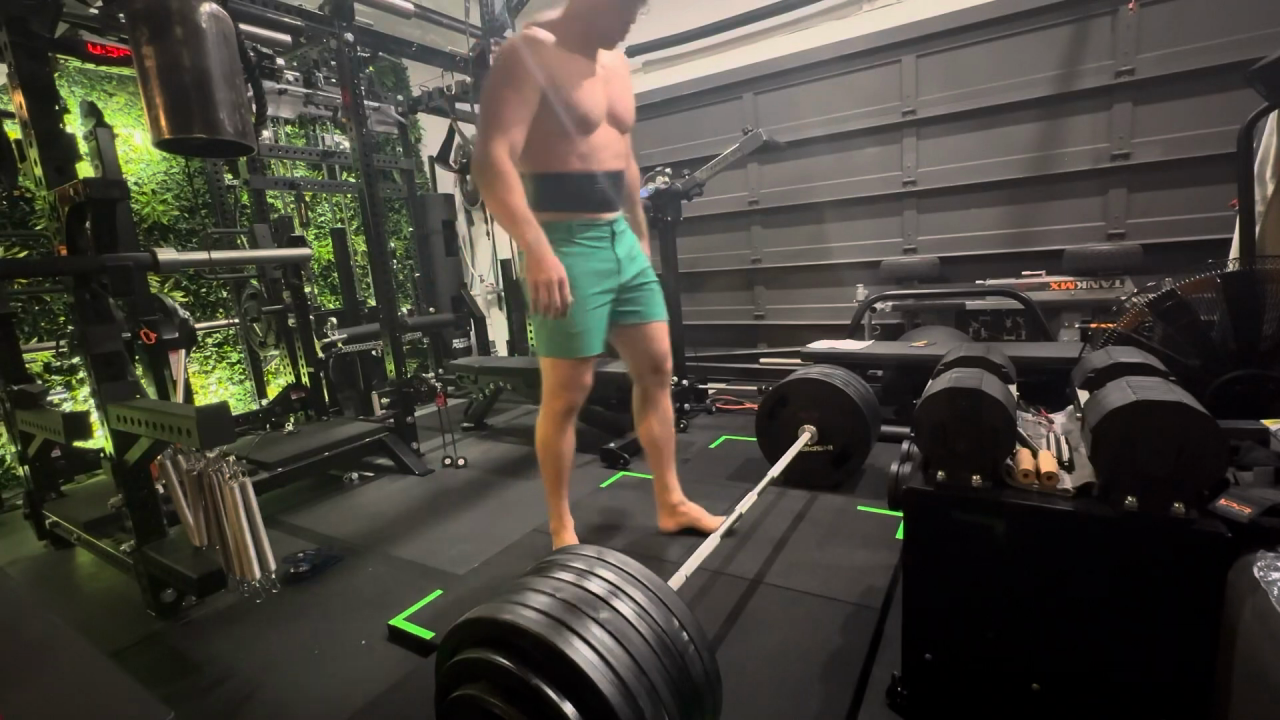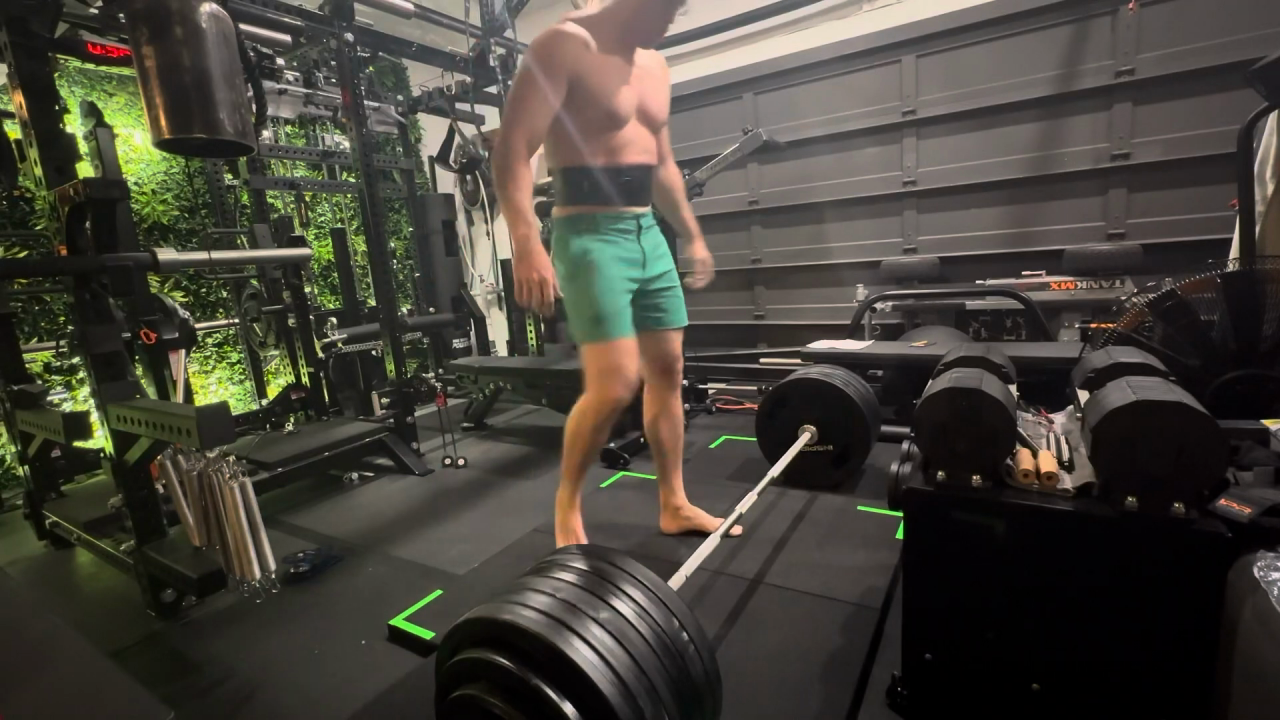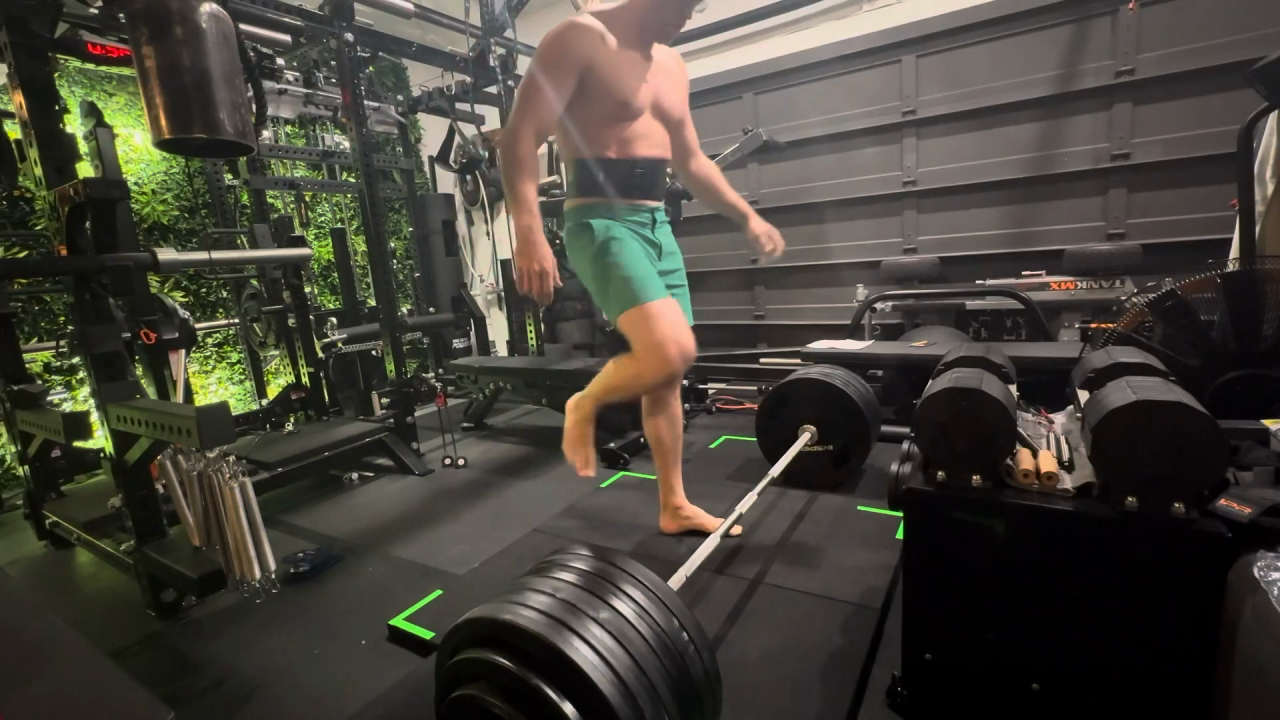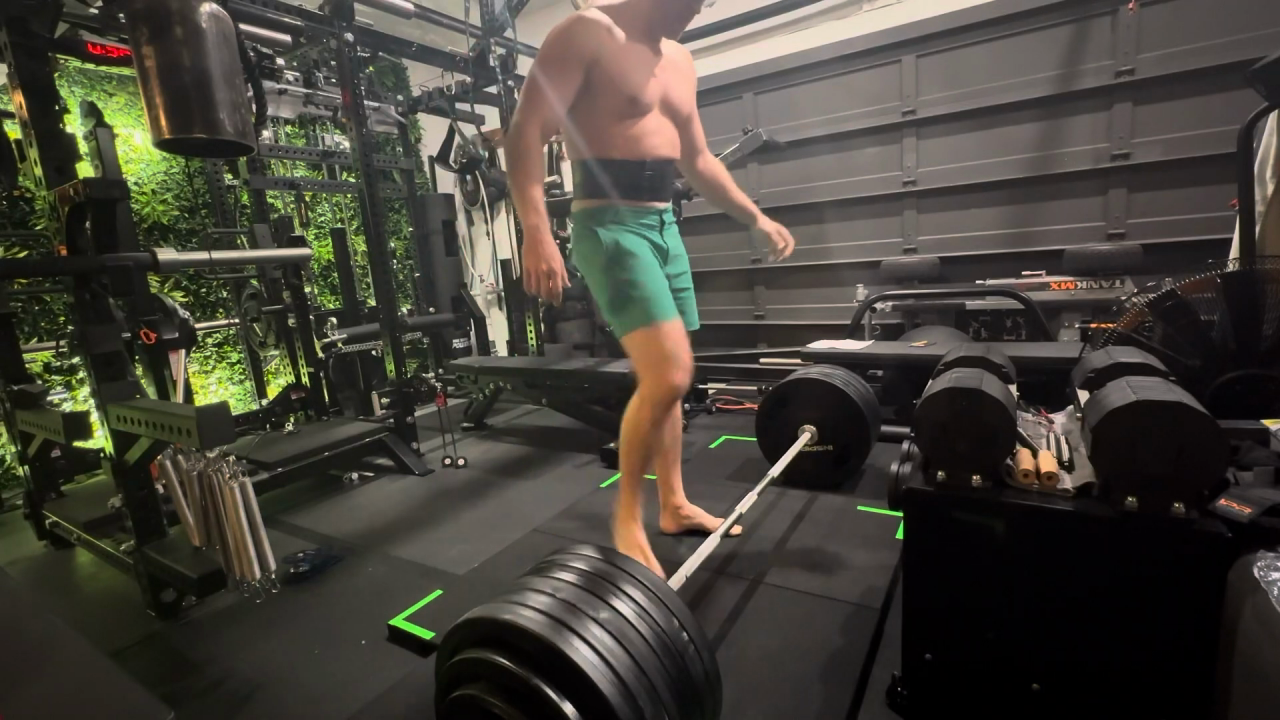
dt=0.2s
person 1, frame 1
left shoulder: (616, 64)
right shoulder: (532, 54)
right elbow: (492, 159)
left wrist: (641, 232)
right wrist: (536, 249)
left hip: (619, 239)
right hip: (566, 244)
left knee: (656, 369)
right knee: (567, 393)
left ankle: (672, 504)
right ankle: (560, 526)
person 1, frame 2
left shoulder: (654, 66)
right shoulder: (565, 48)
right elbow: (512, 149)
left wrist: (694, 237)
right wrist: (528, 244)
left hip: (646, 233)
right hip: (589, 235)
left knee: (668, 374)
right knee: (616, 384)
left ankle: (674, 507)
right ankle: (568, 500)
person 1, frame 3
left shoulder: (672, 66)
left elbow: (690, 160)
right elbow: (519, 136)
left wrist: (747, 219)
right wrist: (529, 232)
left hip: (656, 227)
right hip: (602, 224)
left knee: (665, 365)
right knee: (671, 354)
left ankle: (674, 505)
right ankle: (586, 409)
person 1, frame 4
left shoulder: (678, 59)
left elbow: (698, 159)
right elbow: (524, 135)
left wrist: (755, 217)
right wrist: (536, 233)
left hip: (665, 230)
right hip: (610, 230)
left knee: (673, 376)
right knee: (667, 377)
left ankle: (674, 504)
right ankle: (627, 513)
